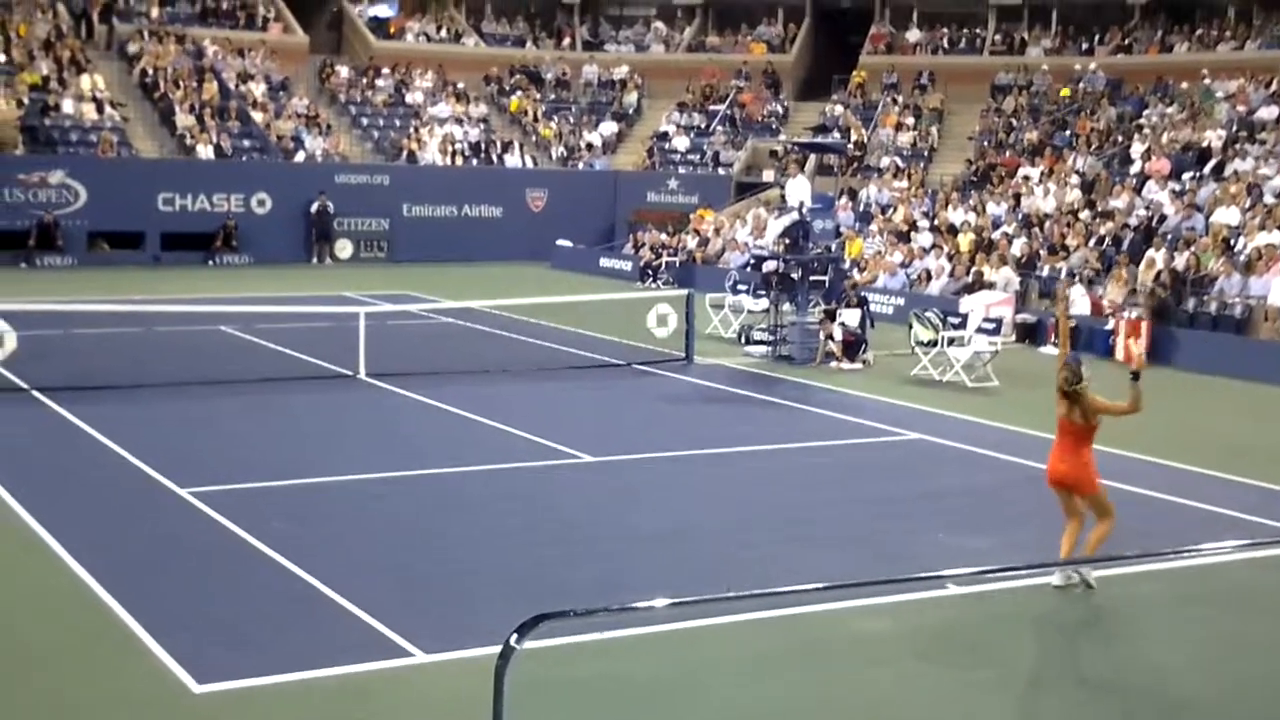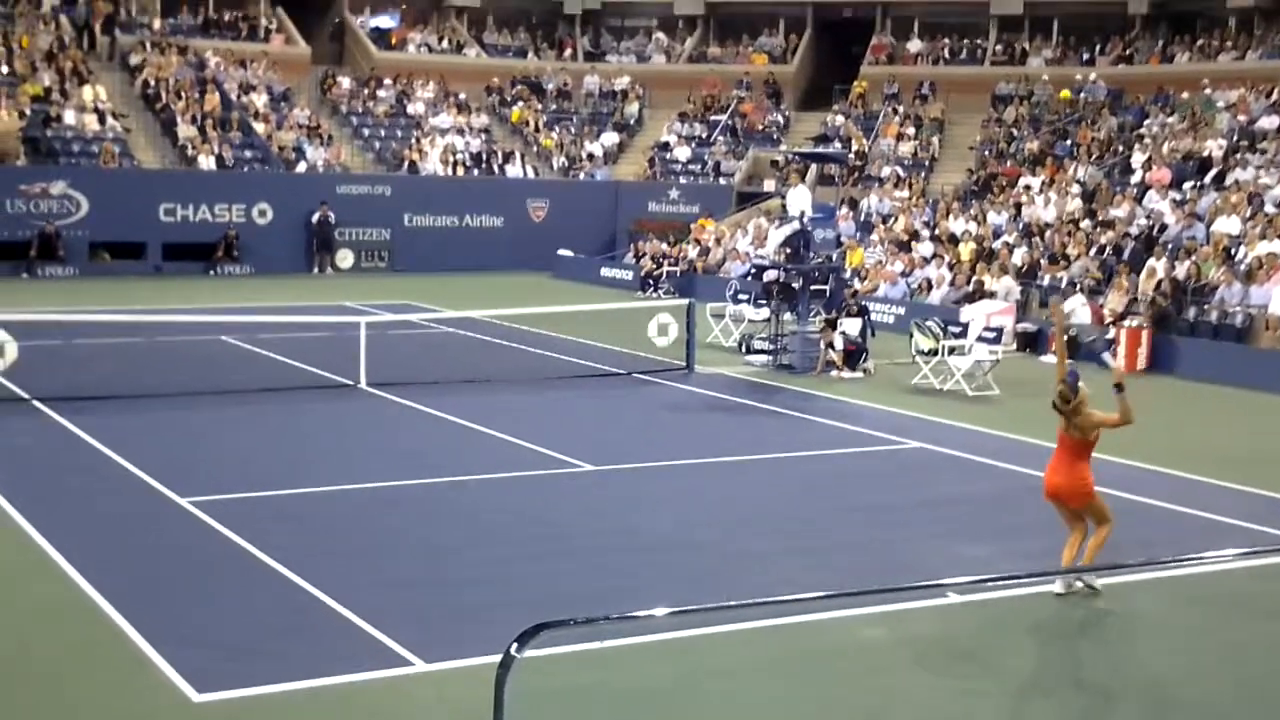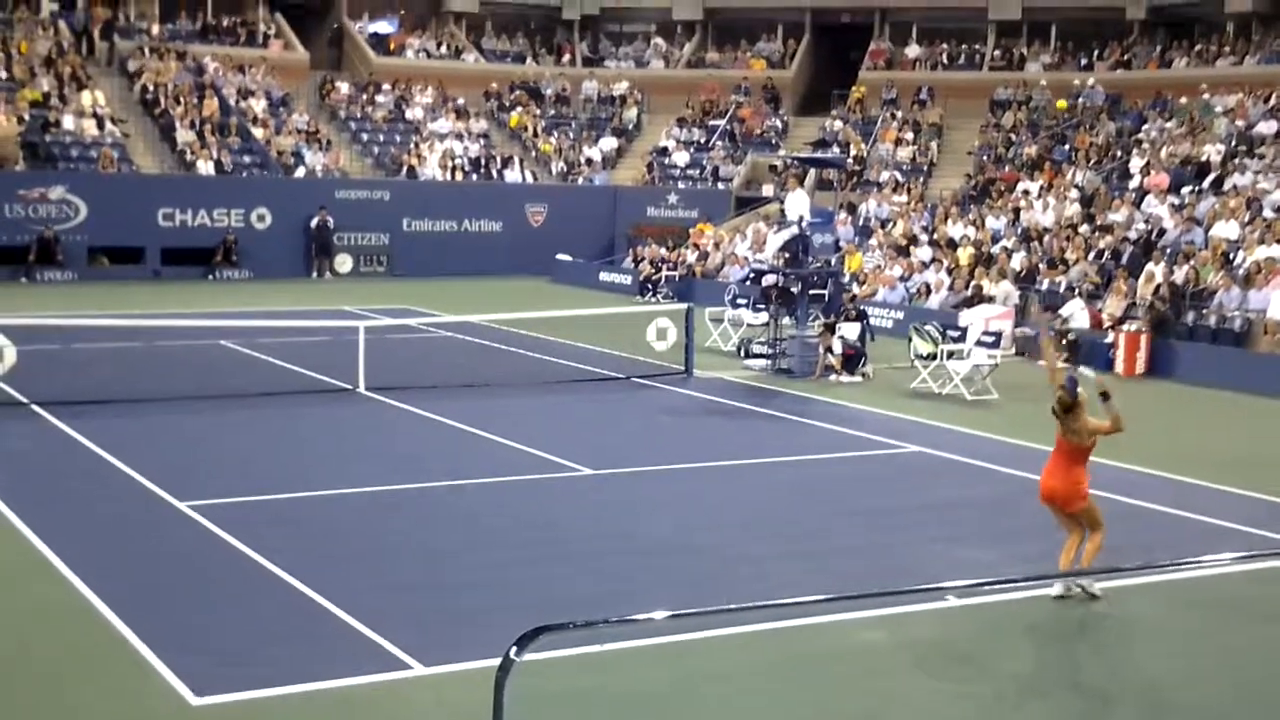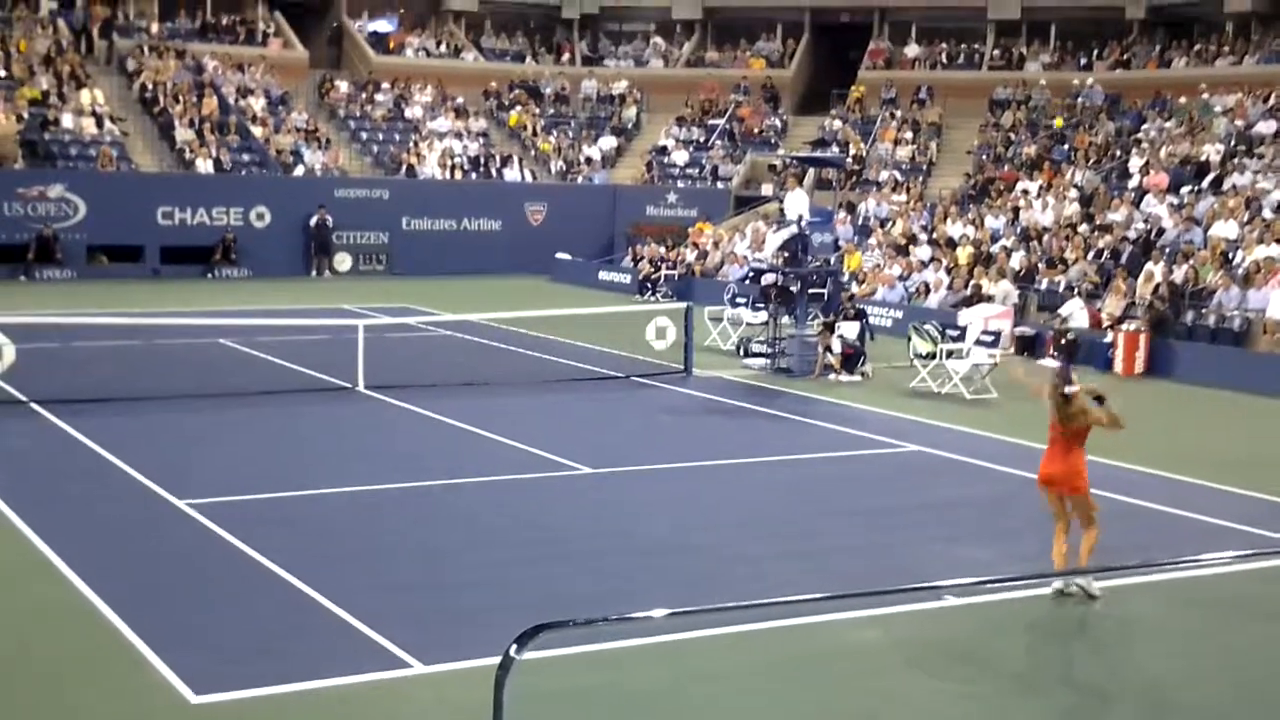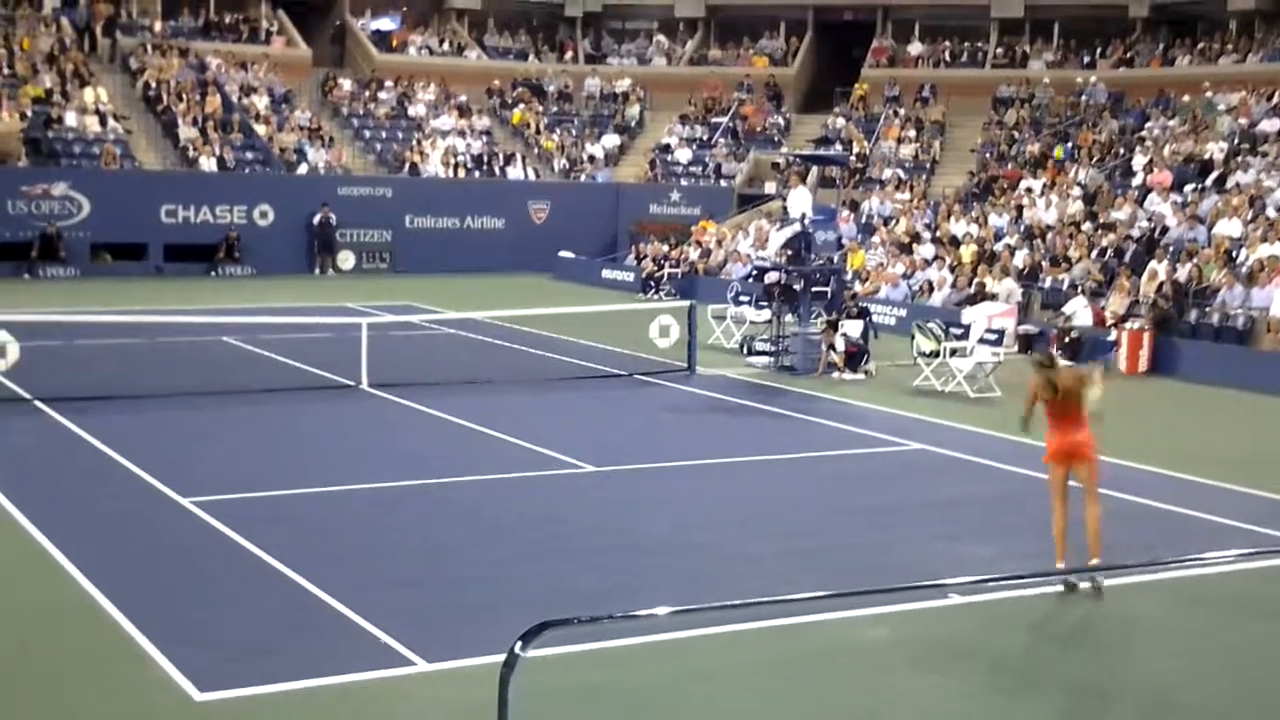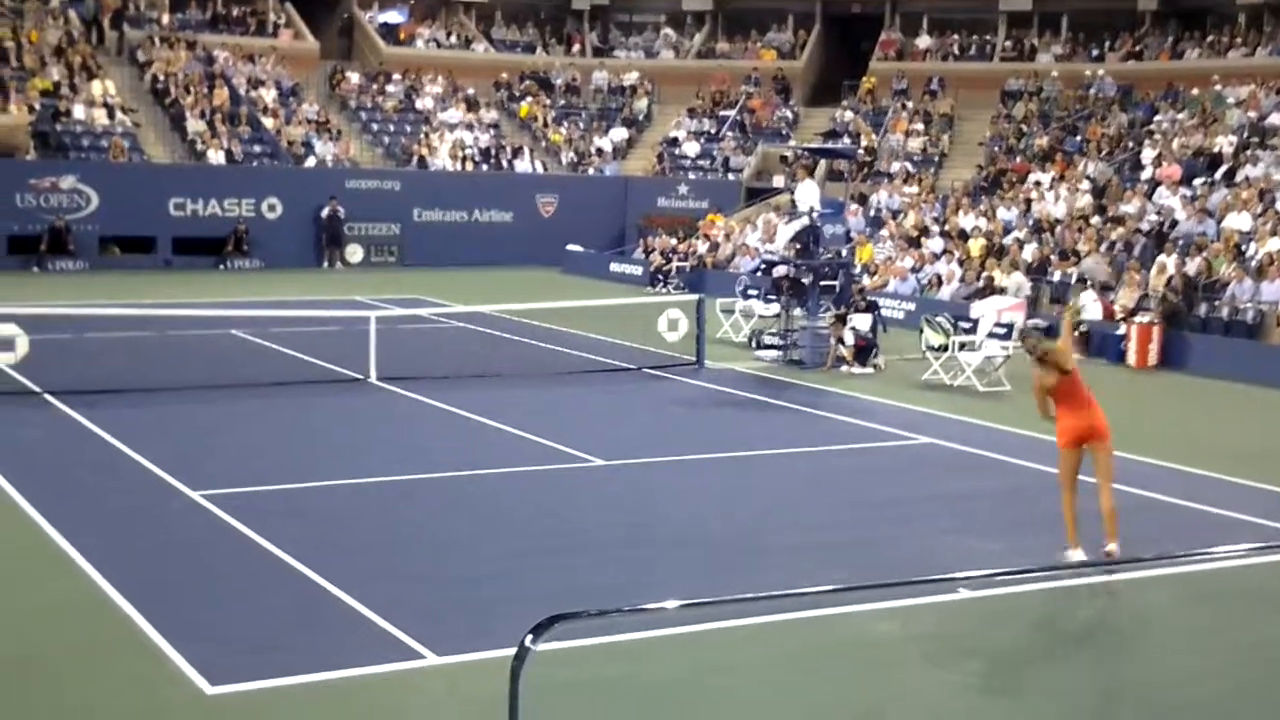
dt=0.1s
person 1, frame 1
left shoulder: (1063, 394)
right shoulder: (1090, 405)
left elbow: (1064, 348)
right elbow: (1132, 407)
left wrist: (1062, 311)
right wrist: (1135, 375)
left hip: (1055, 468)
right hip: (1079, 471)
left knee: (1075, 519)
right knee: (1106, 517)
left ankle: (1063, 571)
right ankle: (1084, 563)
person 1, frame 2
left shoulder: (1065, 409)
right shoulder: (1090, 419)
left elbow: (1061, 363)
right elbow: (1125, 419)
left wrist: (1058, 329)
right wrist: (1119, 387)
left hip: (1052, 482)
right hip: (1076, 484)
left knee: (1078, 527)
right knee: (1103, 523)
left ankle: (1065, 578)
right ankle: (1084, 569)
person 1, frame 3
left shoulder: (1063, 414)
right shoulder: (1086, 425)
left elbow: (1054, 375)
right elbow: (1116, 426)
left wrist: (1046, 344)
right wrist: (1105, 397)
left hip: (1048, 485)
right hip: (1071, 488)
left knee: (1076, 531)
right knee: (1096, 530)
left ankle: (1063, 580)
right ankle: (1083, 575)
person 1, frame 4
left shoulder: (1055, 400)
right shoulder: (1084, 411)
left elbow: (1038, 388)
right elbow: (1116, 424)
right wrist: (1100, 401)
left hip: (1048, 472)
right hip: (1070, 473)
left knee: (1062, 527)
right knee: (1090, 527)
left ankle: (1060, 577)
right ankle: (1082, 576)
person 1, frame 5
left shoulder: (1038, 384)
right shoulder: (1072, 375)
left elbow: (1027, 414)
right elbow: (1094, 374)
left wrist: (1026, 422)
left hip: (1058, 445)
right hip: (1081, 443)
left knee: (1059, 508)
right knee: (1092, 503)
left ankle: (1061, 566)
right ankle: (1095, 563)
person 1, frame 6
left shoulder: (1039, 380)
right shoulder: (1062, 354)
left elbow: (1046, 414)
right elbow: (1068, 328)
left hip: (1069, 426)
right hip: (1095, 422)
left knee: (1068, 492)
right knee: (1105, 487)
left ankle: (1074, 548)
right ankle: (1111, 542)
